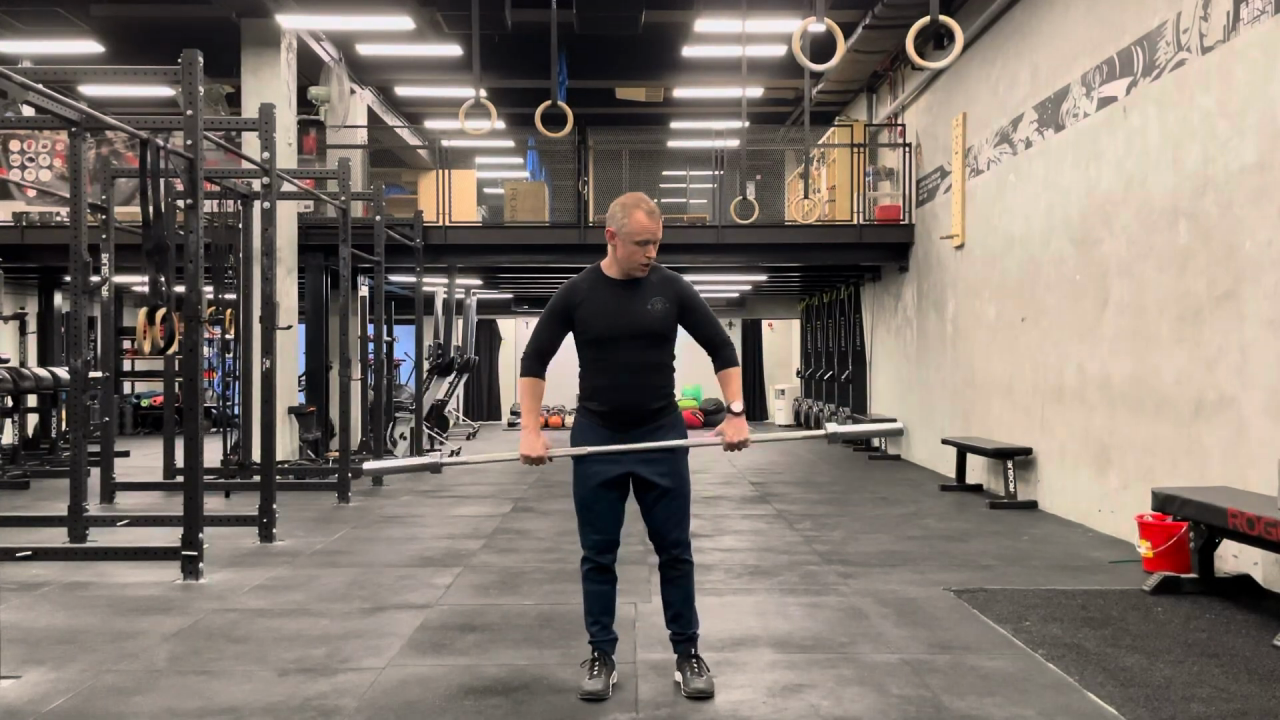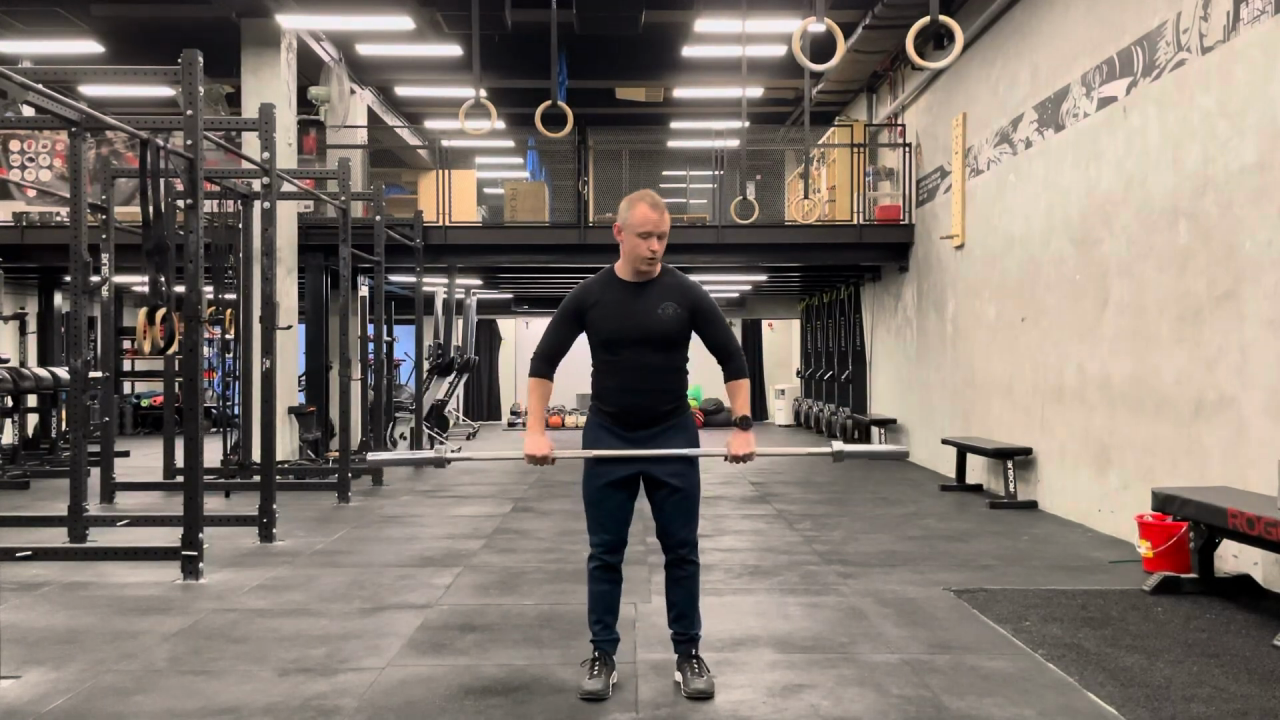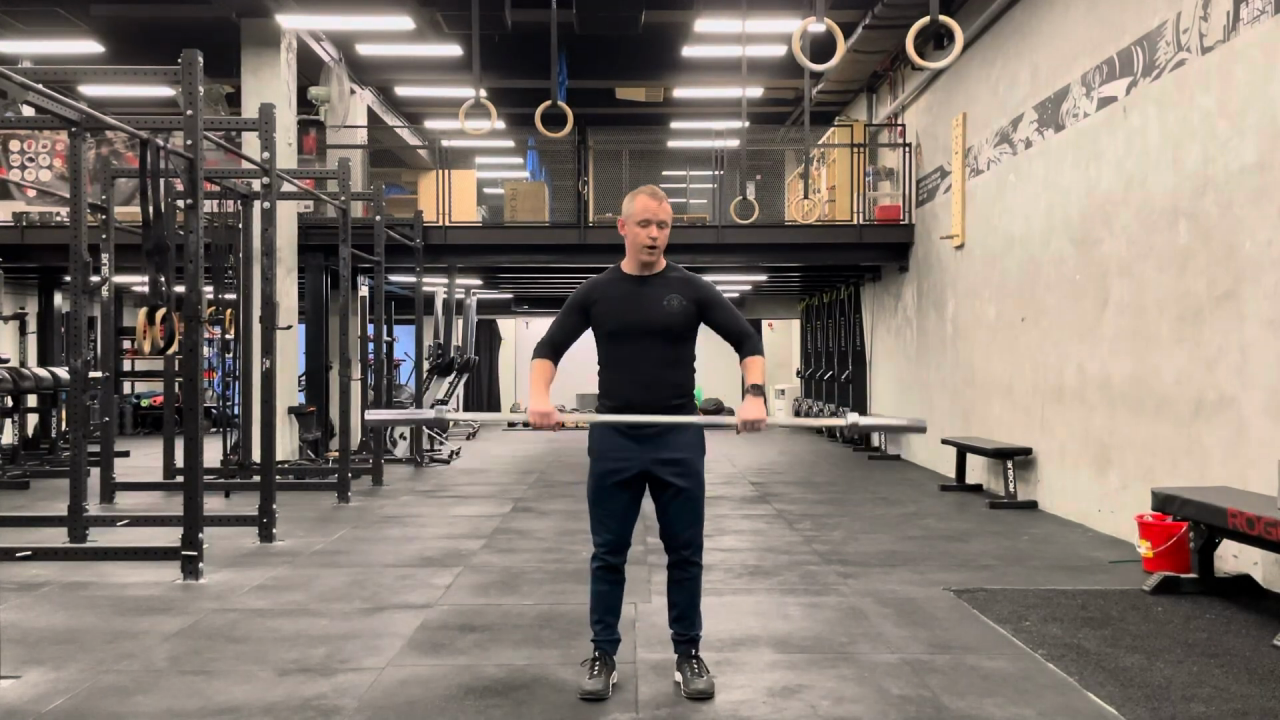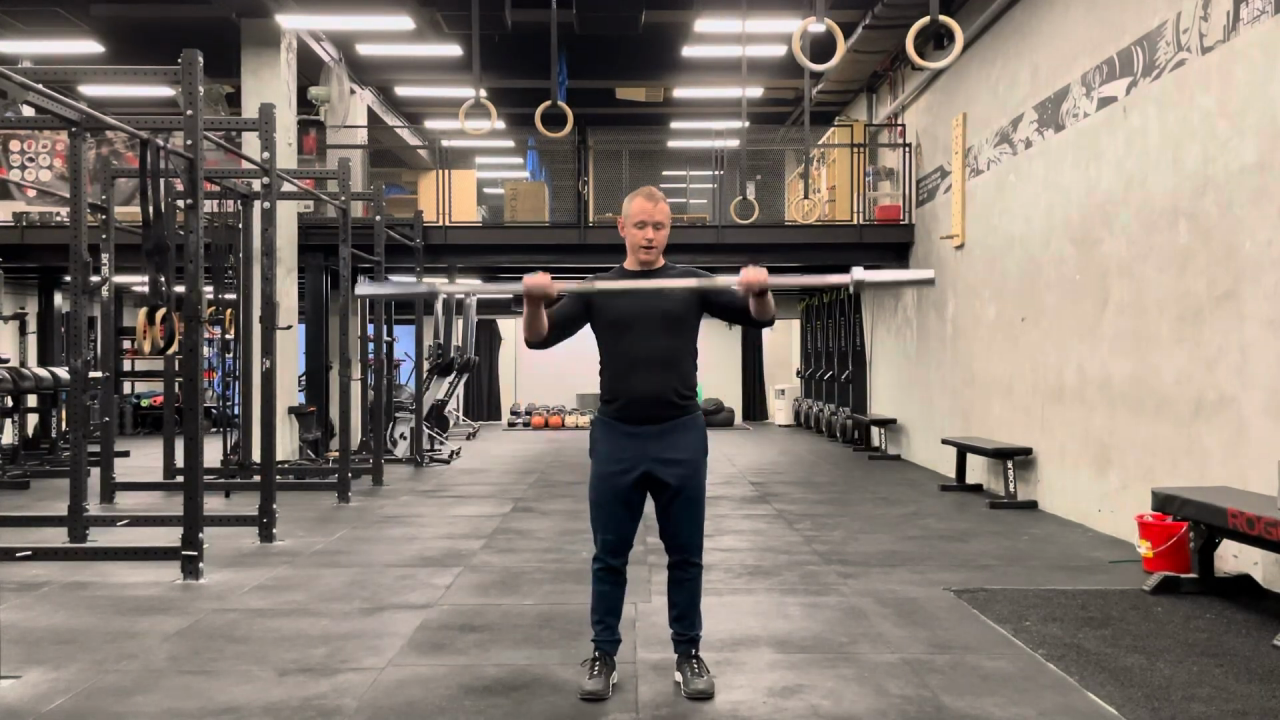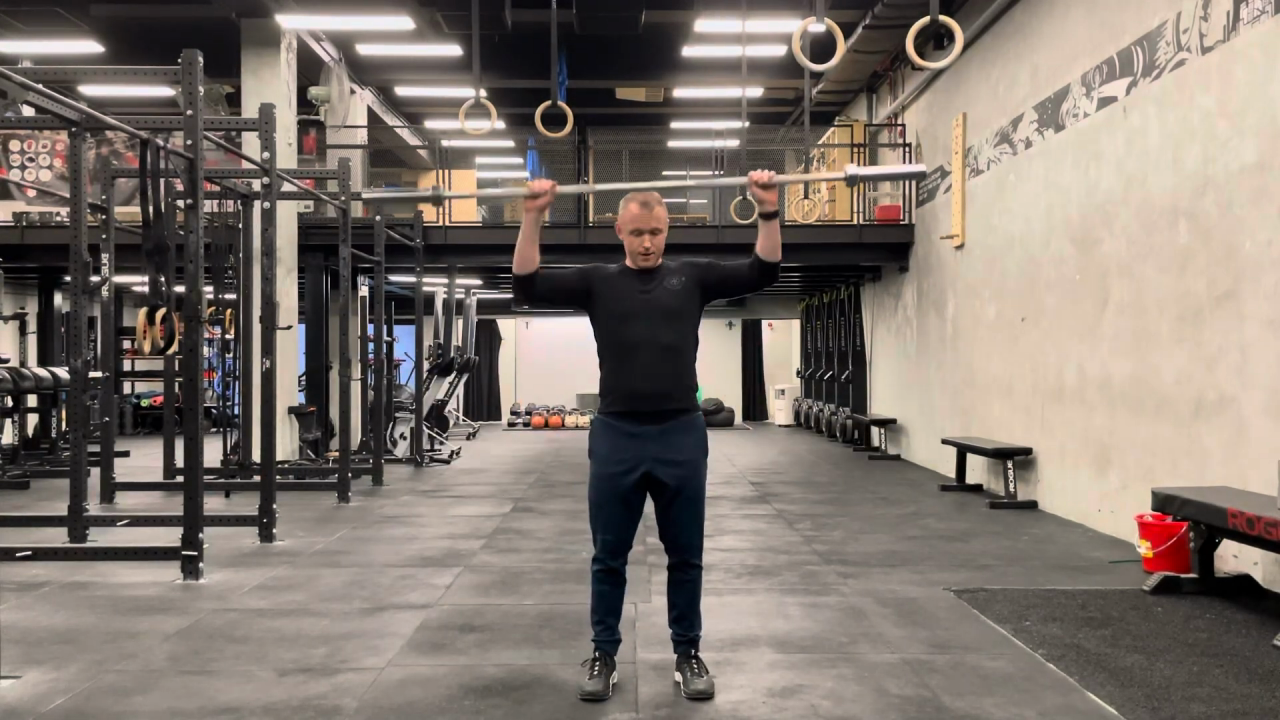
dt=0.2s
person 1, frame 1
left shoulder: (673, 288)
right shoulder: (576, 294)
left elbow: (721, 347)
right elbow: (534, 360)
left wrist: (735, 412)
right wrist: (531, 429)
left hip: (662, 435)
right hip: (597, 438)
left knee: (675, 549)
right knee: (598, 554)
left ankle: (687, 653)
right ankle: (602, 655)
person 1, frame 2
left shoulder: (685, 293)
right shoulder: (589, 295)
left elbow: (732, 358)
right elbow: (544, 360)
left wrist: (741, 427)
right wrist: (536, 430)
left hip: (673, 438)
right hip: (607, 439)
left knee: (681, 550)
right knee: (605, 553)
left ankle: (687, 654)
right ankle: (602, 656)
person 1, frame 3
left shoulder: (690, 288)
right shoulder: (596, 292)
left elbow: (746, 339)
right elbow: (550, 346)
left wrist: (754, 392)
right wrist: (539, 394)
left hip: (679, 436)
right hip: (614, 438)
left knee: (685, 552)
right knee: (608, 553)
left ankle: (688, 654)
right ankle: (603, 656)
person 1, frame 4
left shoulder: (691, 283)
right shoulder: (598, 289)
left elbow: (759, 316)
right elbow: (539, 337)
left wrist: (759, 292)
right wrist: (533, 302)
left hip: (680, 435)
right hip: (616, 437)
left knee: (685, 554)
right knee: (609, 555)
left ankle: (688, 654)
right ankle: (603, 656)
person 1, frame 5
left shoulder: (692, 277)
right shoulder: (597, 282)
left elbow: (762, 274)
right elbow: (528, 286)
left wrist: (768, 213)
right wrist: (530, 218)
left hip: (681, 434)
right hip: (616, 436)
left knee: (685, 555)
right knee: (609, 557)
left ankle: (688, 656)
right ankle: (603, 656)
